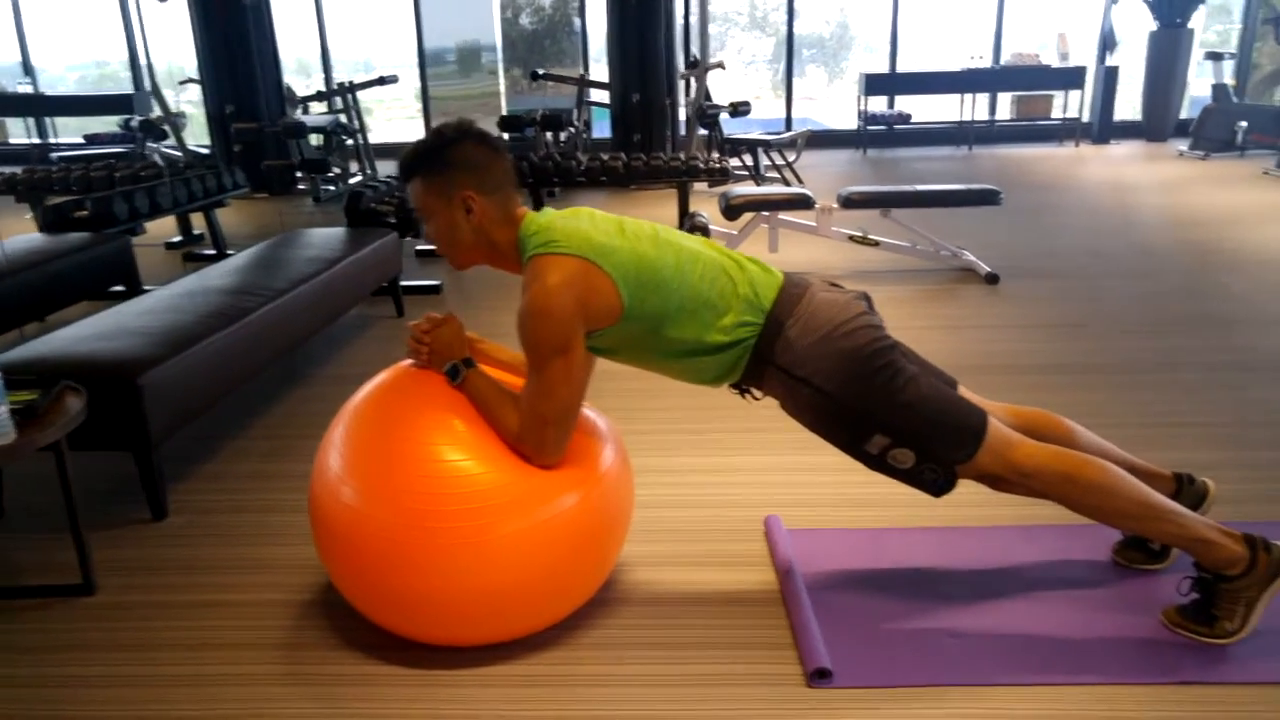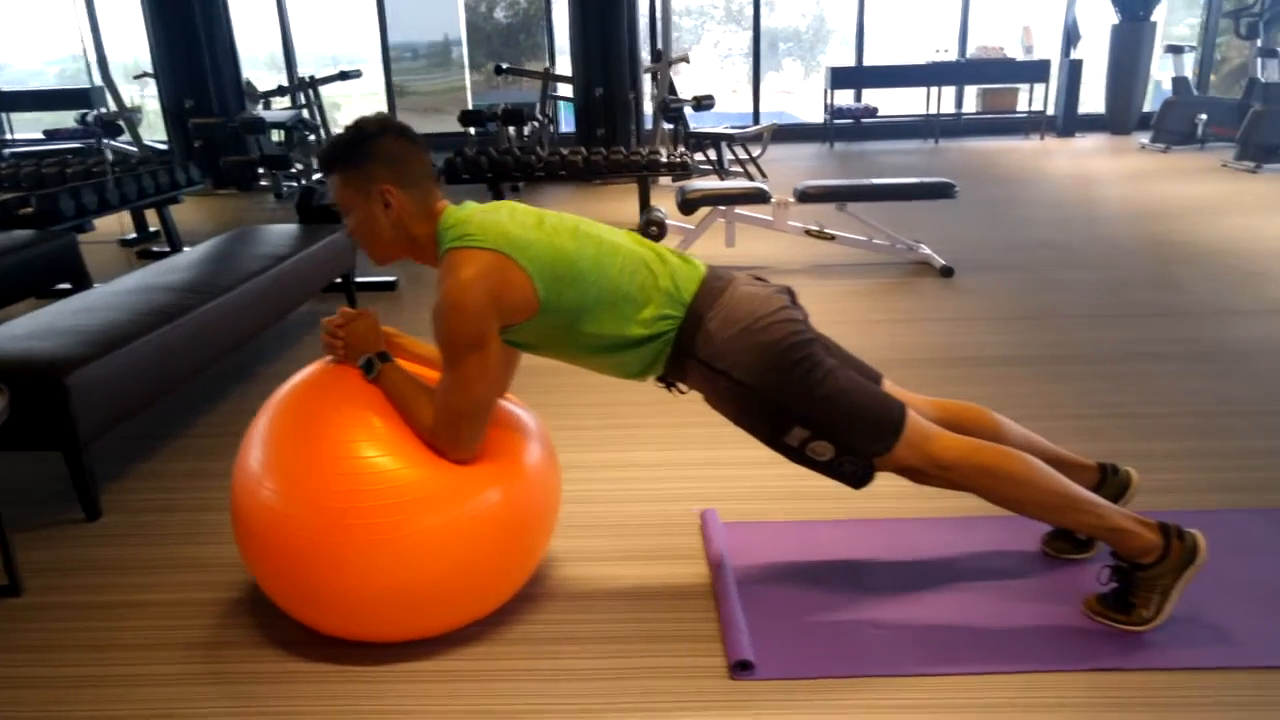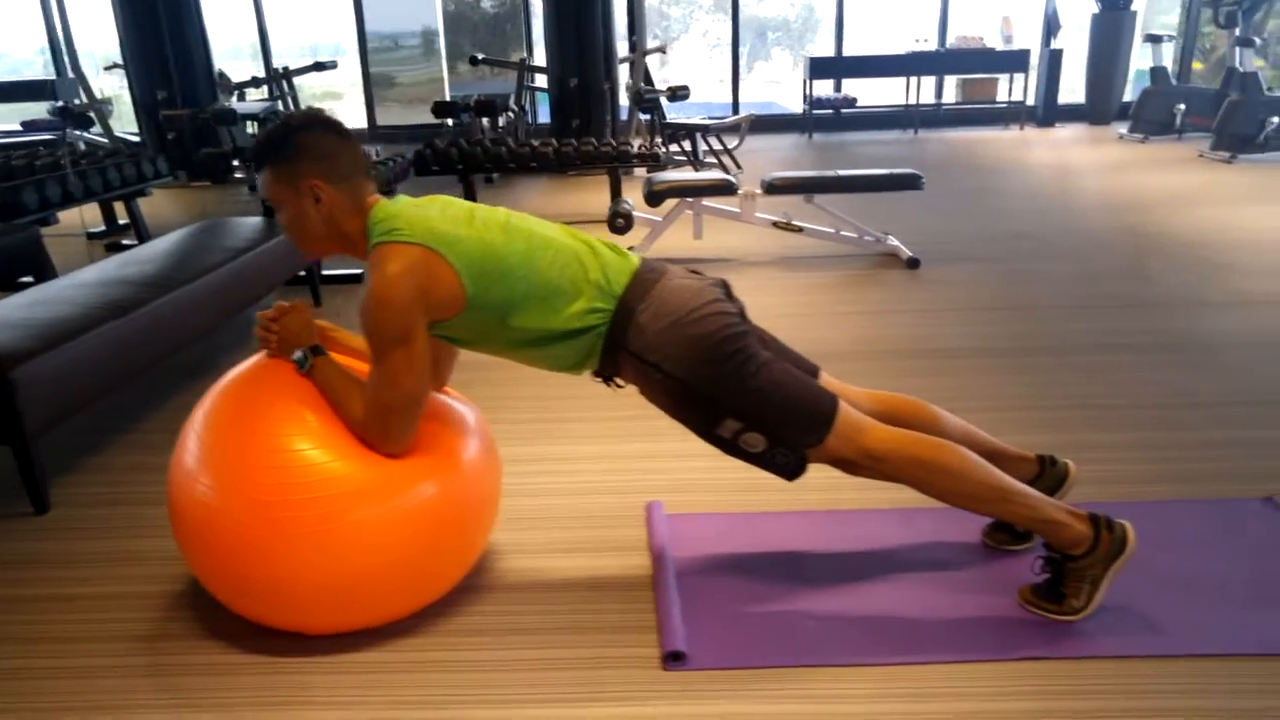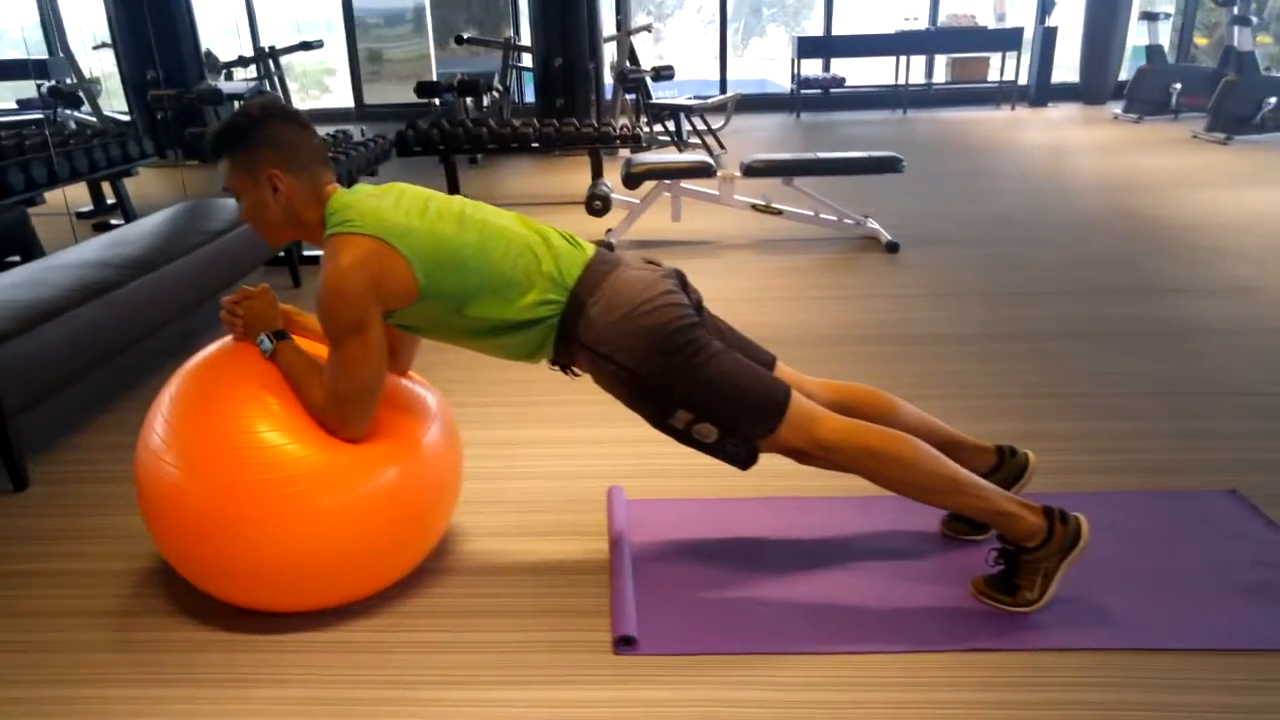
dt=0.3s
person 1, frame 1
left shoulder: (551, 285)
right shoulder: (561, 228)
left elbow: (544, 442)
right elbow: (565, 372)
left wrist: (458, 367)
right wrist: (469, 349)
left hip: (808, 353)
right hip: (804, 314)
left knee: (1006, 460)
right knee: (989, 426)
right ankle: (1168, 487)
person 1, frame 2
left shoulder: (466, 279)
right shoulder: (483, 221)
left elbow: (461, 439)
right elbow: (488, 373)
left wrist: (374, 361)
right wrist: (389, 343)
left hip: (729, 345)
right hip: (729, 307)
left knee: (927, 453)
right knee: (914, 416)
left ankle: (1151, 544)
right ankle: (1092, 479)
person 1, frame 3
left shoulder: (395, 275)
right shoulder: (415, 216)
left elbow: (392, 433)
right elbow: (431, 369)
left wrist: (308, 357)
right wrist: (329, 338)
left hip: (662, 337)
right hip: (665, 297)
left knee: (862, 445)
right knee: (850, 408)
left ankle: (1081, 535)
right ankle: (1032, 470)
person 1, frame 4
left shoulder: (349, 264)
right shoulder: (376, 201)
left elbow: (351, 419)
right elbow: (393, 353)
left wrist: (273, 340)
right wrist: (294, 321)
left hip: (612, 327)
right hip: (620, 283)
left knee: (813, 435)
right knee: (807, 395)
left ankle: (1034, 527)
right ankle: (990, 462)
